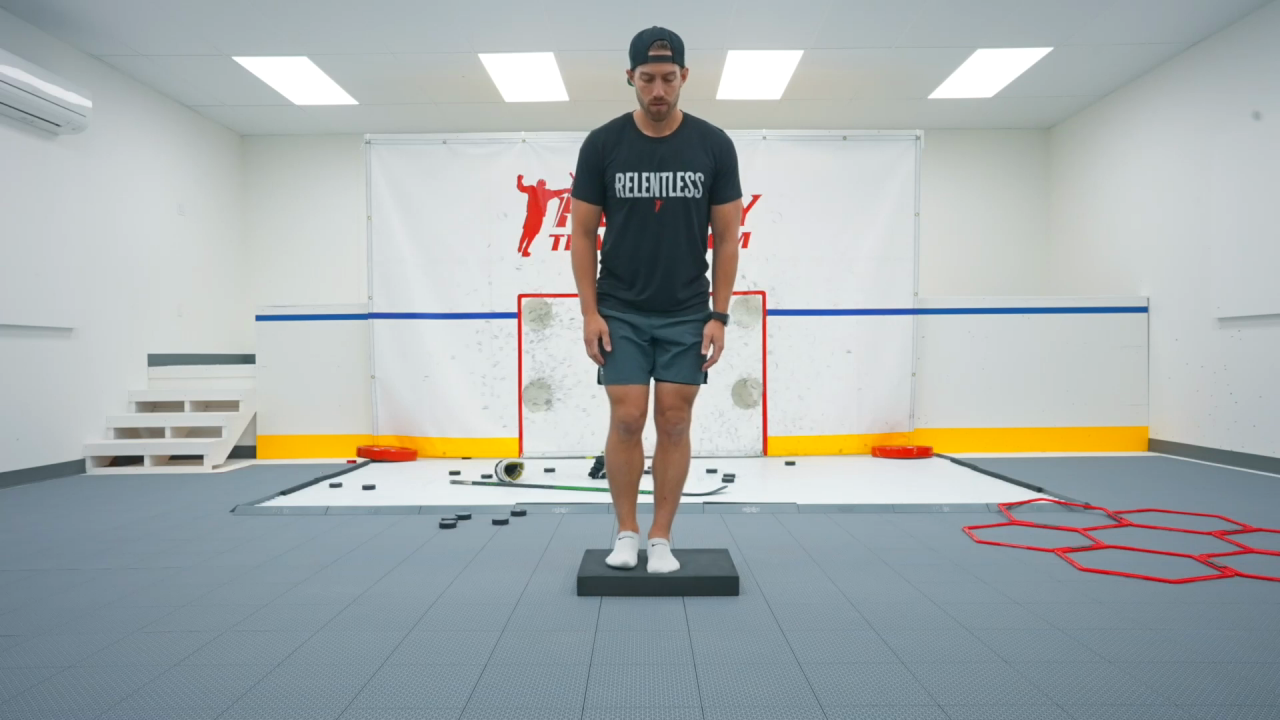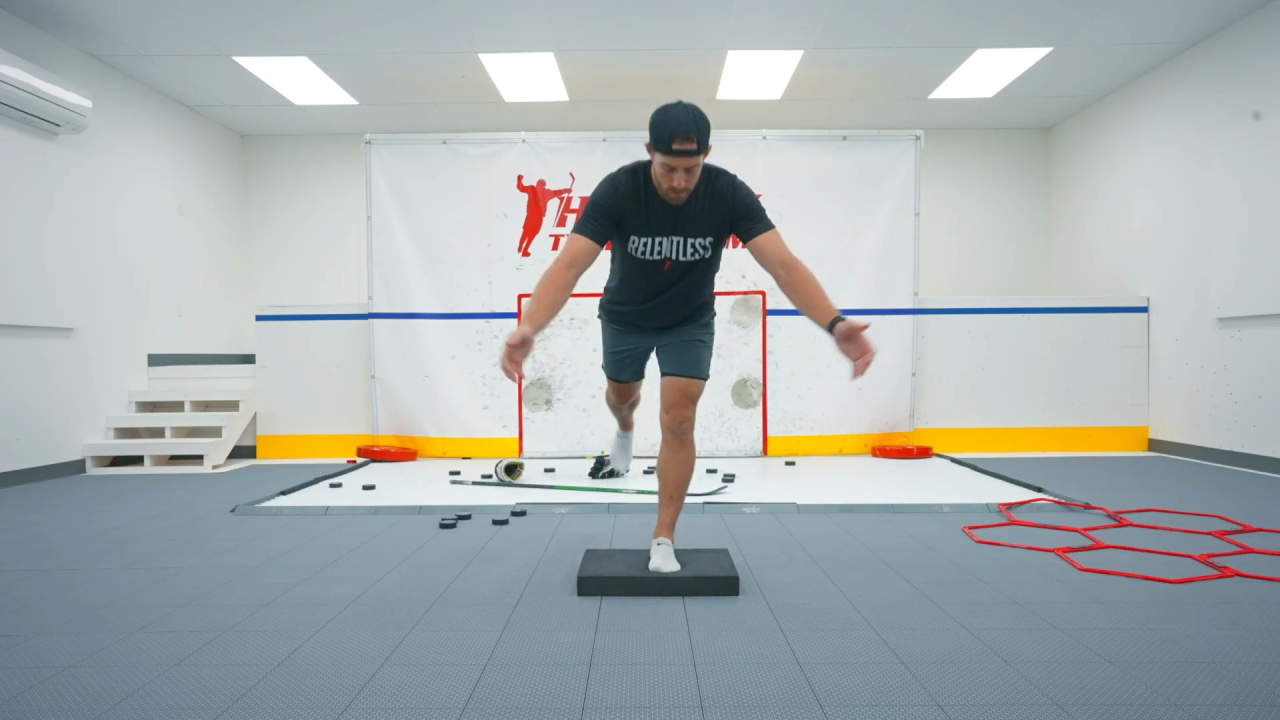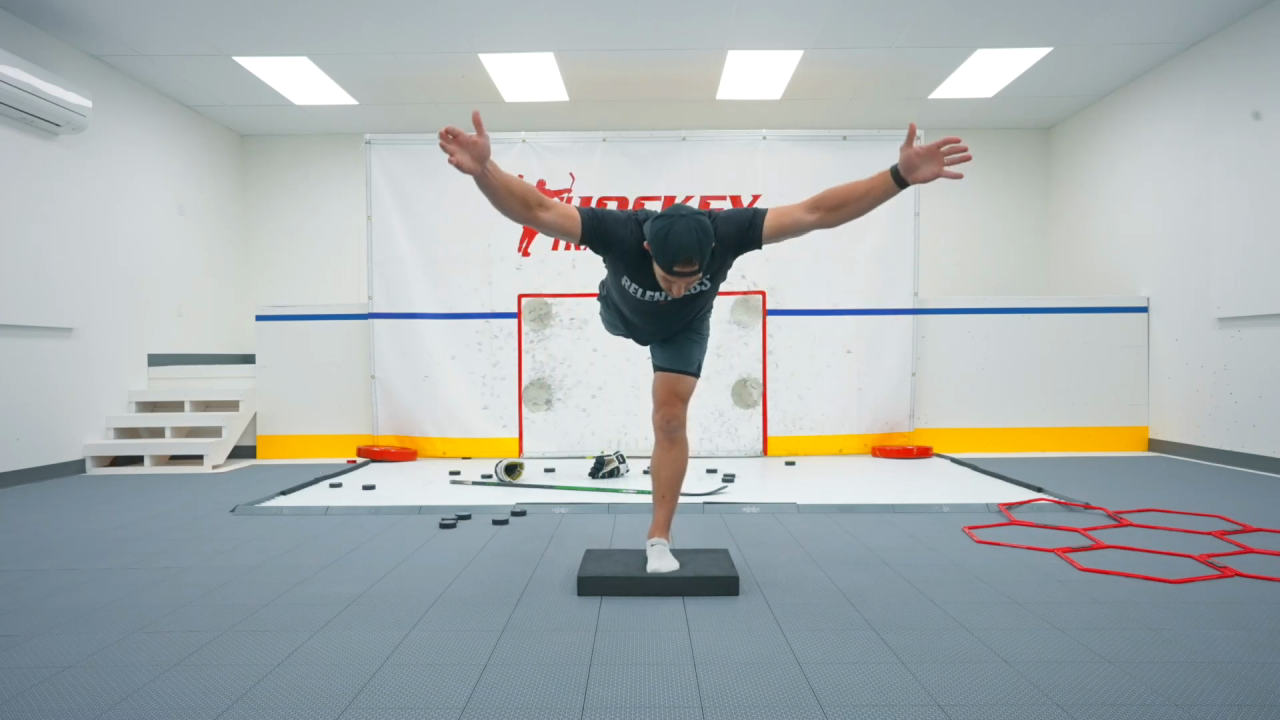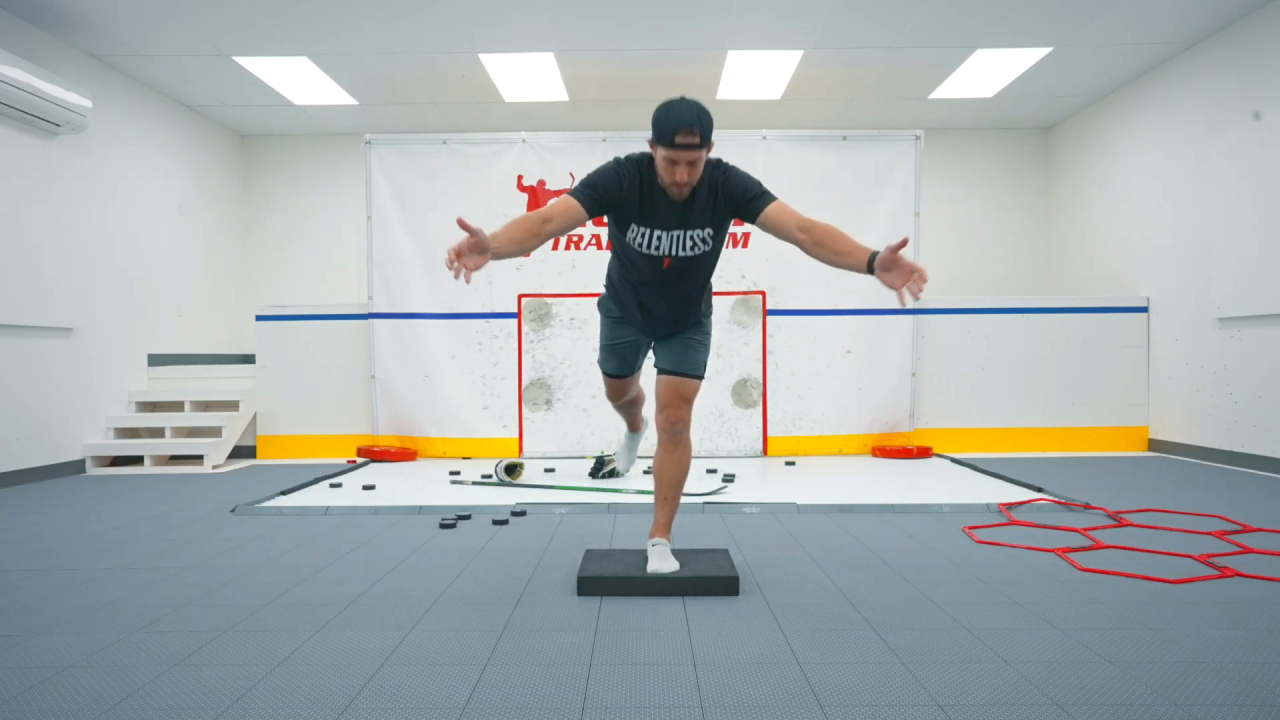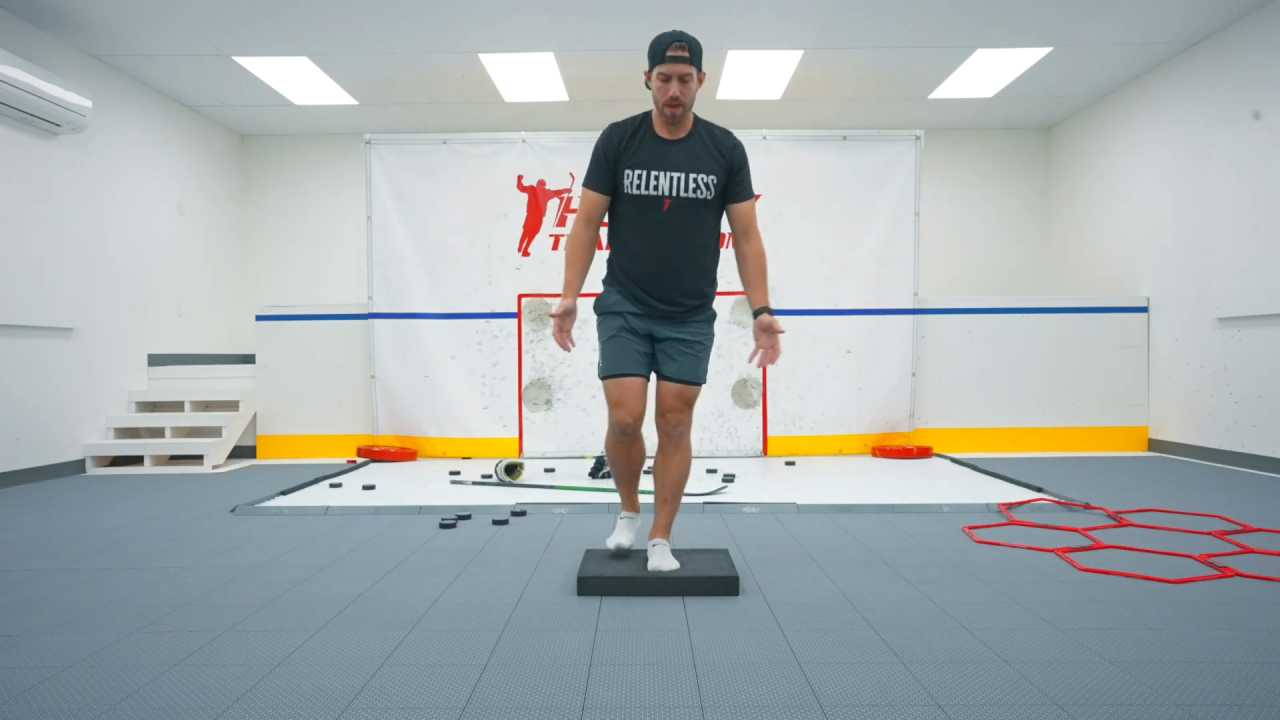
dt=0.7s
person 1, frame 1
left shoulder: (713, 145)
right shoulder: (602, 144)
left elbow: (726, 237)
right elbow: (583, 234)
left wrist: (720, 315)
right wrist: (590, 312)
left hip: (685, 314)
right hip: (621, 311)
left knee: (674, 423)
right knee: (627, 419)
left ankle: (660, 539)
right ankle: (626, 533)
person 1, frame 2
left shoulder: (729, 194)
right shoulder: (617, 189)
left elbow: (783, 263)
right elbow: (569, 265)
left wrist: (833, 325)
right wrist: (528, 331)
left hip: (689, 320)
right hip: (625, 316)
left knee: (678, 421)
right knee: (622, 396)
left ankle: (662, 541)
right ankle: (623, 430)
person 1, frame 3
left shoulder: (728, 231)
right shoulder: (620, 232)
left elbow: (818, 212)
right elbow: (536, 210)
left wrist: (901, 177)
right wrist: (484, 172)
left hip: (684, 327)
right hip: (623, 313)
left knee: (669, 419)
right knee: (627, 339)
left ankle: (658, 540)
right ankle: (637, 336)
person 1, frame 4
left shoulder: (729, 184)
right shoulder: (620, 177)
left elbow: (802, 229)
right elbow: (546, 220)
left wrist: (873, 262)
right wrist: (490, 245)
left hip: (686, 321)
right hip: (624, 311)
left knee: (675, 420)
right knee: (618, 393)
left ankle: (660, 540)
right ankle: (633, 428)
person 1, frame 5
left shoulder: (726, 149)
right shoulder: (617, 140)
left elbow: (746, 236)
right elbow: (587, 224)
left wrist: (759, 310)
right wrist: (569, 297)
left hip: (691, 314)
right hip: (624, 307)
left knee: (674, 425)
right knee: (625, 419)
left ankle: (661, 539)
right ankle: (627, 513)
